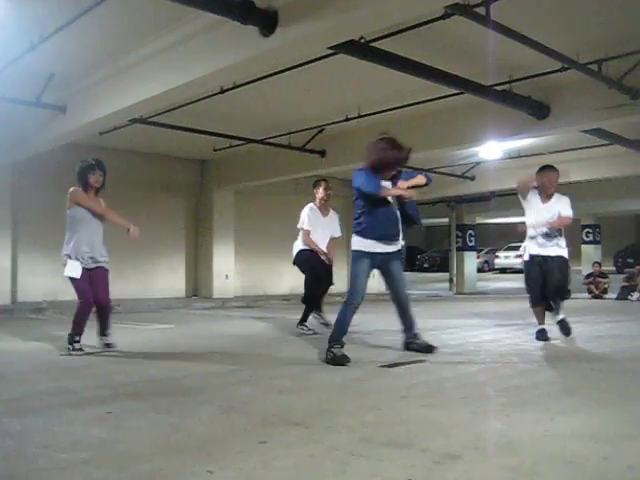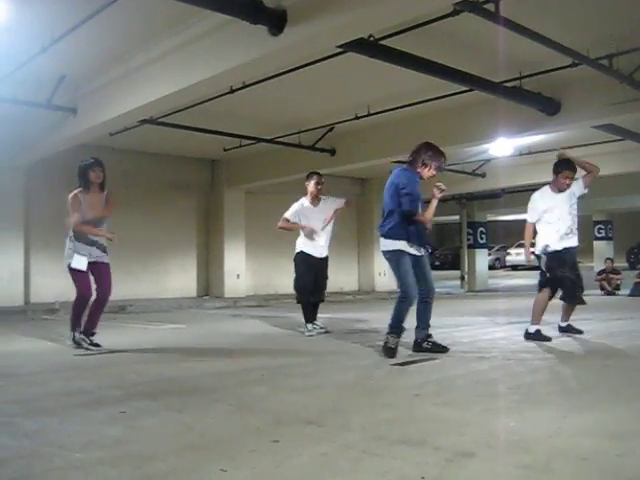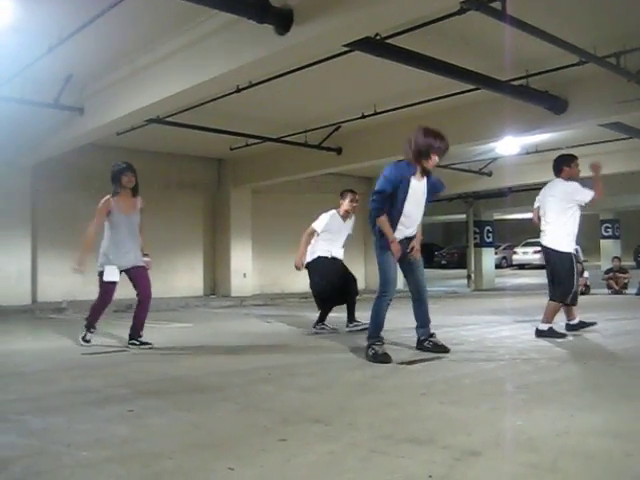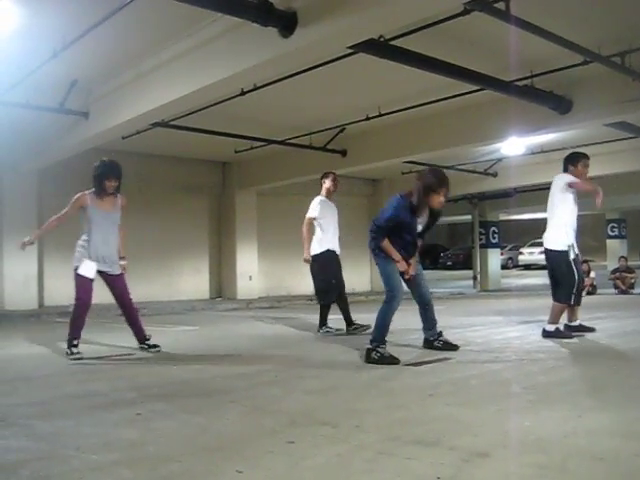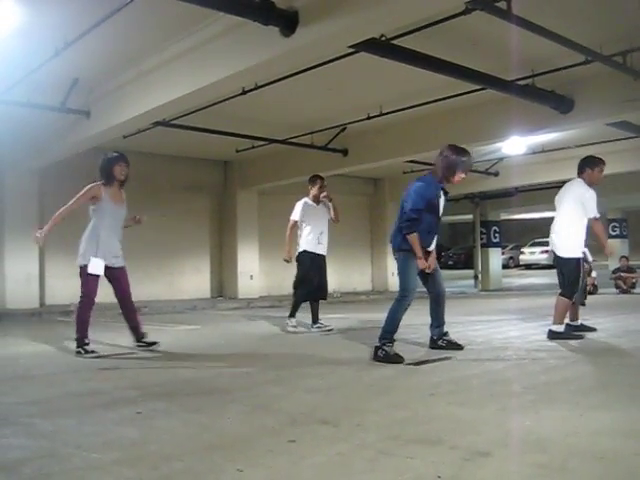
dt=1s
person 1, frame 1
left shoulder: (395, 175)
right shoulder: (362, 176)
left elbow: (424, 179)
right elbow: (374, 189)
left wrist: (407, 183)
right wrist: (399, 192)
left hip: (391, 247)
right hip: (366, 247)
left knee: (400, 296)
right knee: (355, 297)
left ankle: (411, 338)
right ankle: (334, 346)
person 1, frame 2
left shoulder: (409, 178)
right shoulder: (405, 175)
left elbow: (423, 217)
right elbow: (409, 209)
left wrist: (435, 198)
right wrist: (425, 220)
left hip: (414, 245)
right hip: (397, 244)
left knee: (428, 292)
right knee: (409, 293)
left ankle: (422, 338)
right ankle: (392, 335)
person 1, frame 3
left shoulder: (430, 180)
right shoulder: (395, 171)
right elbow: (377, 207)
left wrist: (418, 239)
right wrist: (392, 241)
left hip: (409, 241)
right hip: (387, 240)
left knee: (419, 290)
right knee: (387, 289)
left ankle: (425, 337)
right ankle: (374, 343)
person 1, frame 4
left shoulder: (432, 211)
right shoulder: (399, 205)
left elbow: (420, 236)
right elbow: (377, 233)
left wrist: (413, 261)
right wrist: (398, 259)
left hip: (406, 255)
right hip: (385, 252)
left knee: (424, 297)
right knee: (395, 294)
left ankle: (432, 337)
right ankle: (375, 348)
person 1, frame 5
left shoulder: (439, 190)
right shoulder: (421, 187)
right elbow: (409, 224)
left wrist: (432, 254)
right wrist: (419, 256)
left hip: (424, 250)
right hip: (407, 249)
left knee: (438, 293)
right knee: (407, 294)
left ankle: (438, 336)
right ankle: (383, 345)
person 2, frame 1
left shoulder: (100, 202)
right shoulder: (75, 194)
right elbow: (102, 212)
right wrist: (128, 225)
left hip: (98, 258)
right hip: (76, 258)
left knee: (103, 300)
right knee: (87, 300)
left ankle: (104, 334)
right ankle: (74, 339)
person 2, frame 2
left shoulder: (107, 196)
right shoulder: (76, 197)
left elbow: (103, 213)
right elbow: (75, 226)
left wrist: (81, 218)
right wrist: (102, 233)
left hip: (98, 252)
right hip: (78, 251)
left knee: (104, 292)
right knee: (84, 293)
left ankle: (88, 333)
right ankle: (76, 330)
person 2, frame 3
left shoulder: (139, 202)
right shoulder: (108, 202)
right elbow: (93, 230)
left wrist: (144, 255)
right wrist: (83, 257)
left hip: (134, 258)
right hip: (111, 258)
left knee: (145, 294)
right knee: (104, 298)
left ankle: (135, 336)
right ankle: (89, 328)
person 2, frame 4
left shoulder: (120, 201)
right shoulder: (84, 198)
right elbow: (59, 218)
left wrist: (122, 257)
right wrist: (35, 236)
left hip: (111, 260)
right hip: (87, 257)
left knee: (125, 301)
right knee: (82, 301)
left ankle: (143, 340)
right ankle: (72, 344)
person 2, frame 5
left shoulder: (122, 194)
right shoulder: (96, 190)
right elbow: (68, 208)
left wrist: (134, 221)
right wrist: (47, 228)
left hip: (114, 254)
right hip: (93, 252)
left knee: (125, 297)
right knee: (88, 297)
left ankle: (139, 338)
right ankle: (81, 344)
person 3, frame 1
left shoulder: (563, 200)
right shoulder: (530, 197)
left elbow: (567, 220)
right elbow: (521, 186)
left wrist: (539, 224)
right wrist: (545, 176)
left hip: (556, 253)
right hip: (534, 253)
left knee: (558, 285)
right knee: (536, 292)
left ankle: (559, 316)
right ankle: (541, 327)
person 3, frame 2
left shoulder: (574, 188)
right shoulder: (539, 196)
left elbow: (595, 172)
right elbow: (529, 225)
left wrist: (572, 160)
right wrist: (527, 250)
left hip: (569, 248)
right hip: (549, 249)
left knee: (574, 288)
right knee: (548, 285)
left ankle: (564, 323)
right ankle: (533, 329)
person 3, frame 3
left shoulder: (547, 189)
right shoulder: (571, 188)
left elbow: (535, 216)
right elbow: (597, 196)
right wrist: (597, 174)
left hip: (549, 244)
right hip: (562, 245)
left knee: (567, 285)
right knee: (565, 287)
left ankle: (573, 321)
right ankle: (543, 326)
person 3, frame 4
left shoulder: (566, 186)
right shoulder: (561, 179)
right elbow: (581, 186)
right wrist: (598, 191)
left hip: (564, 243)
right hip: (559, 243)
left knee: (574, 283)
right knee: (569, 285)
left ankle: (573, 322)
right ankle: (551, 327)
person 3, frame 5
left shoulder: (568, 188)
right shoulder: (586, 191)
right elbow: (595, 222)
right wrist: (606, 245)
left hip: (560, 243)
right hip: (570, 246)
left knee: (575, 284)
right knee: (570, 287)
left ankle: (574, 322)
right ankle: (556, 328)
person 4, frame 1
left shoulder: (333, 216)
right shoulder: (309, 211)
left elbow: (334, 240)
right elbow: (306, 238)
left wrist: (330, 258)
right wrist: (324, 254)
left hip: (320, 255)
right hip: (303, 251)
left knee: (319, 283)
right knee: (323, 274)
left ankle: (303, 322)
right ankle: (317, 311)
person 4, frame 2
left shoulder: (328, 202)
right shoulder: (299, 206)
left elbow: (347, 202)
right elbow: (281, 224)
left wrist: (335, 211)
right wrist: (301, 227)
left hip: (321, 253)
right hip: (304, 252)
left knee: (318, 289)
right knee: (304, 286)
left ankle: (313, 321)
right ankle: (308, 323)
person 4, frame 3
left shoulder: (351, 219)
right shoulder: (329, 217)
right elbow: (308, 233)
left wrist: (339, 254)
right wrist: (300, 256)
left hip: (333, 259)
right hip: (318, 258)
left knee: (350, 284)
right knee: (331, 291)
left ankle: (351, 321)
right ankle: (319, 323)
person 4, frame 4
left shoulder: (331, 204)
right shoulder: (318, 202)
right elbow: (306, 225)
right wrist: (306, 250)
left hip: (332, 251)
right hip: (322, 251)
left knee: (338, 287)
right knee: (329, 288)
left ankle: (350, 324)
right ankle: (323, 326)
person 4, frame 5
left shoulder: (324, 204)
right shoulder: (302, 204)
left elbow: (336, 220)
right elbow: (291, 227)
left wrist: (331, 202)
right wrist: (288, 250)
left hip: (321, 252)
right hip: (306, 251)
left knee: (319, 286)
right knee: (307, 284)
left ankle: (315, 322)
right ankle: (291, 318)
